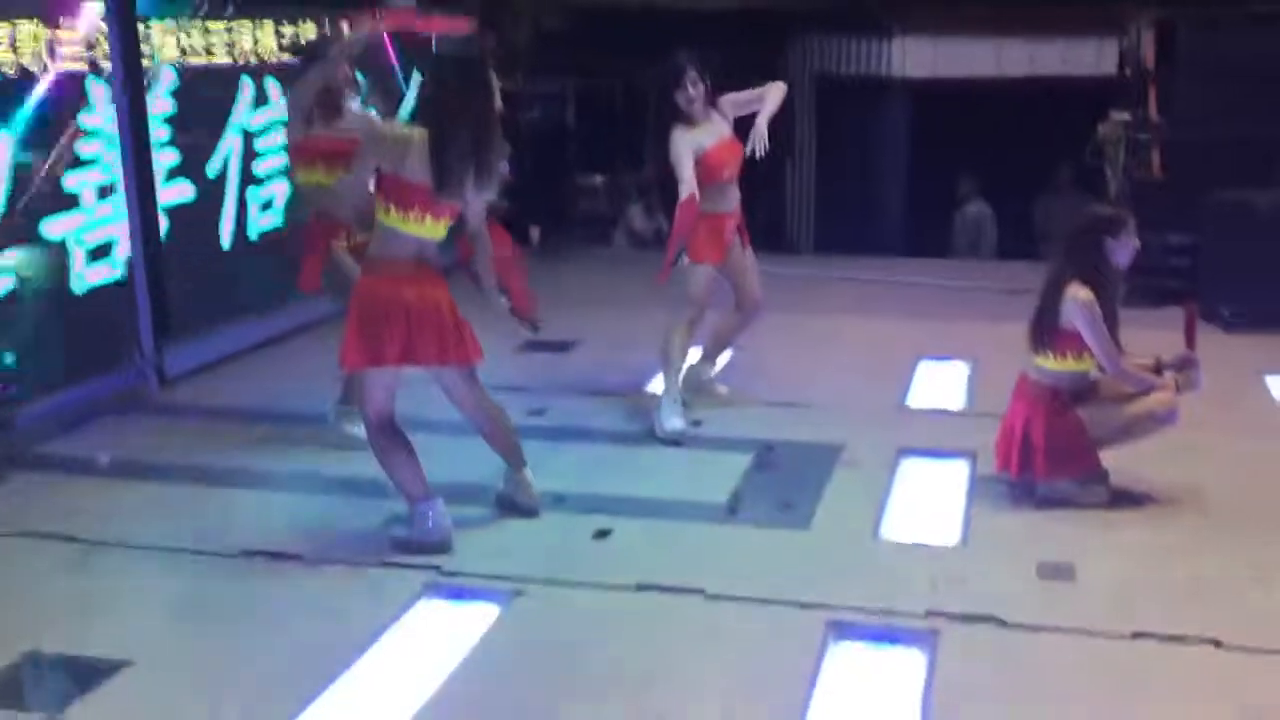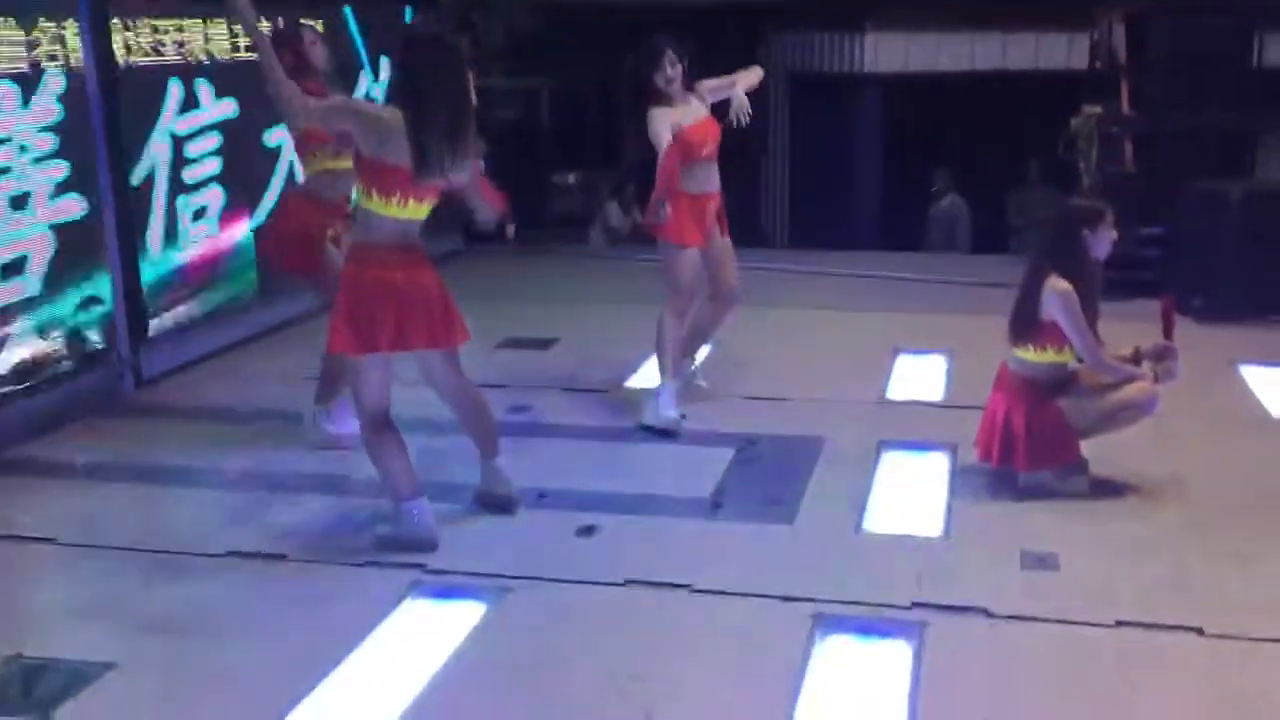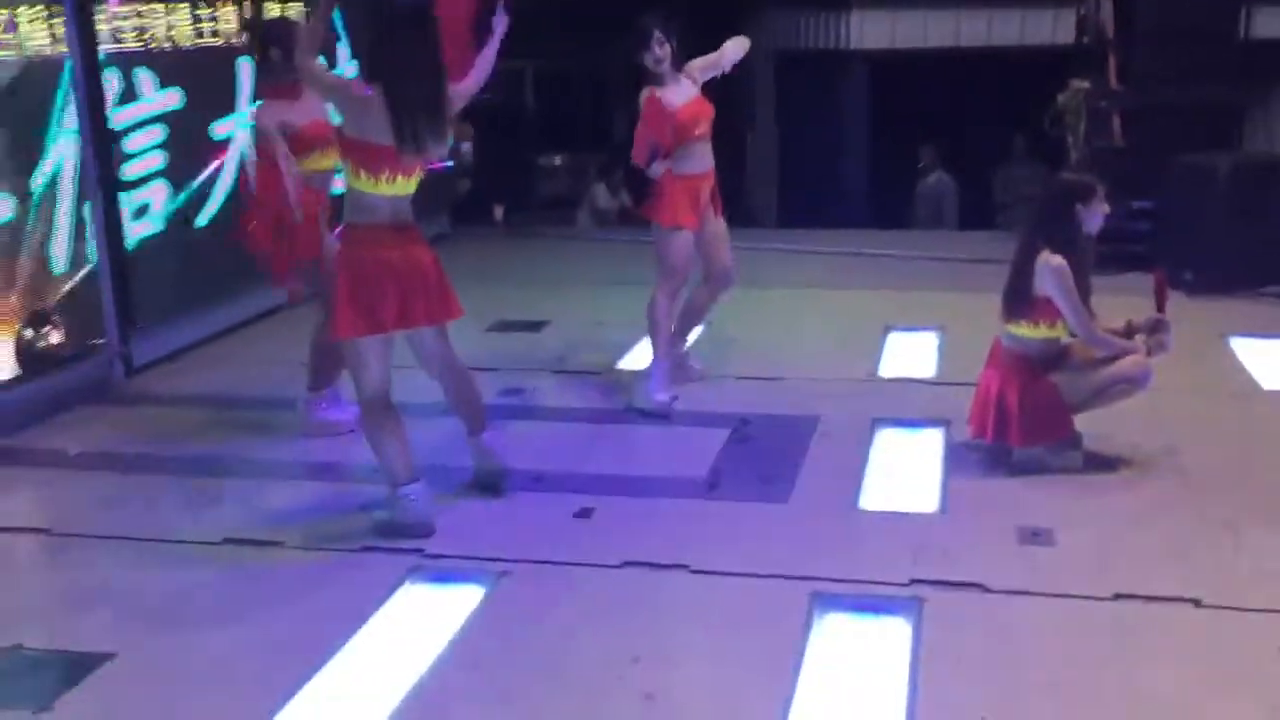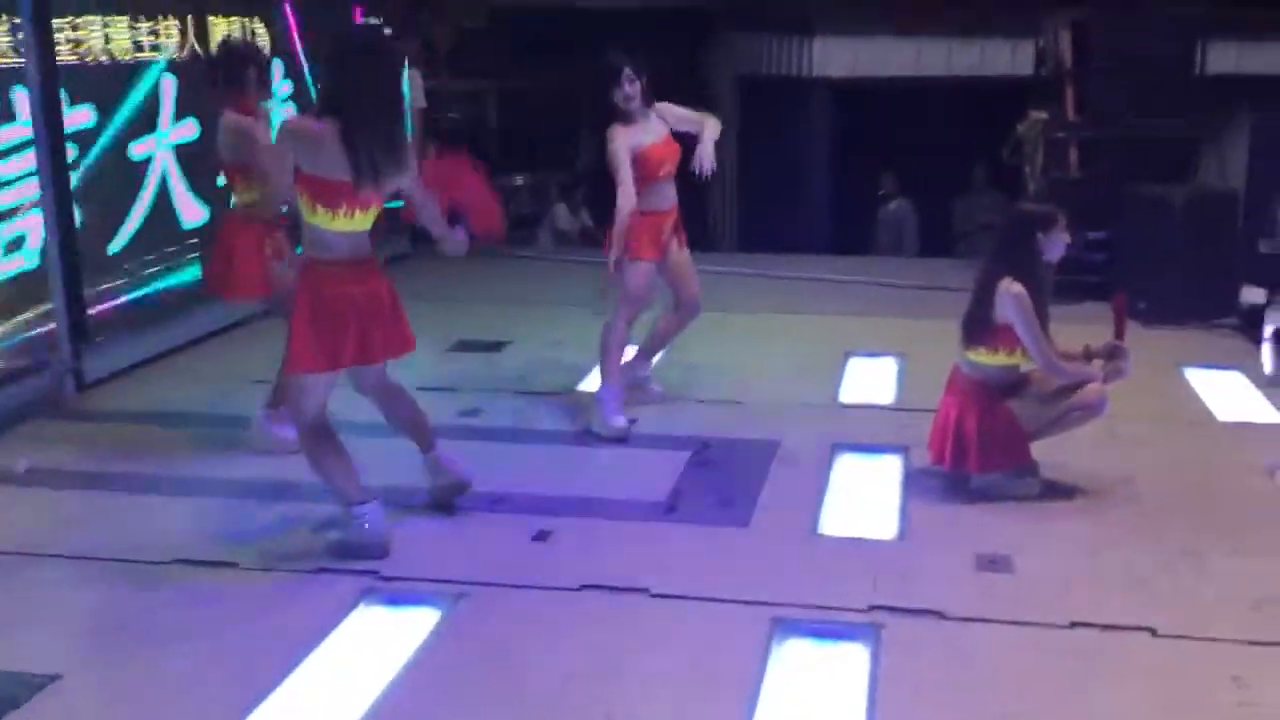
dt=0.3s
person 1, frame 1
left shoulder: (388, 139)
right shoulder: (477, 164)
left elbow: (341, 199)
right elbow: (479, 234)
right wrist: (492, 291)
left hip: (382, 290)
right hip: (431, 292)
left knee: (378, 415)
right knee: (470, 396)
left ankle: (429, 516)
right ankle: (520, 482)
person 1, frame 2
left shoulder: (367, 120)
right shoulder: (457, 140)
left elbow: (294, 104)
right elbow: (470, 190)
right wrist: (484, 207)
left hip: (370, 274)
right hip: (418, 275)
left knee: (373, 407)
right knee: (454, 382)
left ankle: (413, 515)
right ankle: (495, 477)
person 1, frame 3
left shoulder: (354, 98)
right shoulder: (441, 105)
left elbow: (303, 55)
right elbow: (473, 80)
left hip: (364, 254)
right hip: (412, 251)
left knee: (373, 389)
right knee: (442, 359)
left ankle: (411, 501)
right ankle: (486, 455)
person 1, frame 4
left shoulder: (302, 134)
right shoulder: (395, 147)
left elbow: (275, 190)
right elbow: (423, 205)
right wrist: (447, 238)
left hip: (323, 289)
right hip: (369, 284)
left knee: (308, 416)
right knee: (377, 384)
left ankle: (366, 521)
right ankle: (441, 468)
person 2, frame 1
left shoulder: (360, 119)
right shoulder: (302, 110)
right elbow: (328, 65)
right wrist: (362, 34)
left hip: (360, 227)
right hip: (324, 232)
left ankle: (354, 403)
right ankle: (347, 412)
person 2, frame 2
left shoulder: (333, 100)
right shoulder: (292, 100)
right elbow: (269, 57)
left hip: (335, 215)
right hip: (311, 217)
left ankle: (333, 401)
right ankle: (324, 413)
person 2, frame 3
left shoulder: (310, 90)
right shoulder: (267, 112)
right elbow: (280, 157)
right wrist: (289, 199)
left hip: (316, 210)
right hip: (298, 214)
left ankle: (324, 392)
right ankle: (317, 403)
person 2, frame 4
left shoulder: (252, 117)
right shoulder: (240, 125)
right elbow: (275, 182)
left hip: (265, 232)
right hip: (249, 238)
left ankle: (279, 410)
right ankle: (272, 420)
person 3, frame 1
left shoulder: (725, 109)
right shoulder: (681, 137)
left elbow: (778, 88)
right elbow: (687, 187)
left wrist: (762, 121)
right wrist: (680, 236)
left hip: (732, 223)
right hip: (704, 227)
left knee: (751, 302)
right knee: (691, 311)
left ankle: (701, 369)
right ankle: (670, 401)
person 3, frame 2
left shoulder: (702, 94)
right shoulder: (659, 115)
left elbow: (756, 73)
right elbow: (667, 159)
left wrist: (739, 88)
right wrist: (661, 198)
left hip: (712, 208)
right hip: (684, 211)
left knee: (727, 291)
right knee: (680, 300)
left ankle: (682, 363)
right ankle: (666, 393)
person 3, frame 3
left shoulder: (692, 73)
right shoulder: (651, 96)
left elbow: (742, 43)
right elbow: (654, 136)
left wrist: (730, 51)
right wrist: (653, 161)
left hip: (706, 189)
right hip: (676, 192)
left knee: (721, 274)
right knee: (671, 281)
left ankle: (674, 344)
right ankle: (657, 375)
person 3, frame 4
left shoulder: (662, 113)
right shoulder: (618, 135)
left elbow: (711, 123)
right elbow: (626, 192)
left wrist: (706, 144)
right wrist: (617, 246)
left hip: (669, 223)
right hip: (642, 226)
left knee: (690, 302)
right knee: (628, 308)
left ankle: (638, 367)
right ankle: (609, 399)
person 4, frame 1
left shoulder: (1083, 287)
right shoulder: (1080, 297)
left elbow: (1109, 364)
right elbow: (1116, 370)
left wrist: (1160, 366)
right wrist: (1172, 384)
left hip: (1059, 399)
right hip: (1049, 412)
right knee: (1164, 406)
left ankle: (1073, 458)
right ankle: (1063, 473)
person 4, frame 2
left shoulder: (1055, 280)
right shoulder: (1059, 289)
left elbow: (1087, 354)
right elbow: (1095, 362)
left wrist: (1138, 355)
right wrist: (1150, 374)
left hip: (1037, 391)
right hip: (1029, 403)
right knee: (1144, 395)
left ankle: (1051, 449)
right ankle: (1044, 465)
person 4, frame 3
left shoulder: (1046, 254)
right shoulder: (1053, 265)
left elbow: (1081, 329)
right elbow: (1089, 337)
left wrist: (1131, 329)
right wrist: (1142, 346)
left hip: (1028, 366)
right hip: (1022, 380)
right knee: (1138, 369)
left ankle: (1045, 423)
right ankle: (1039, 439)
person 4, frame 4
left shoulder: (1007, 282)
right shoulder: (1013, 292)
left elbow: (1043, 353)
right elbow: (1050, 366)
left wrist: (1091, 354)
right wrist: (1099, 373)
left hip: (986, 394)
right hip: (980, 406)
left knee: (1083, 381)
right knee: (1094, 396)
left ankle: (1002, 450)
right ankle: (995, 467)
